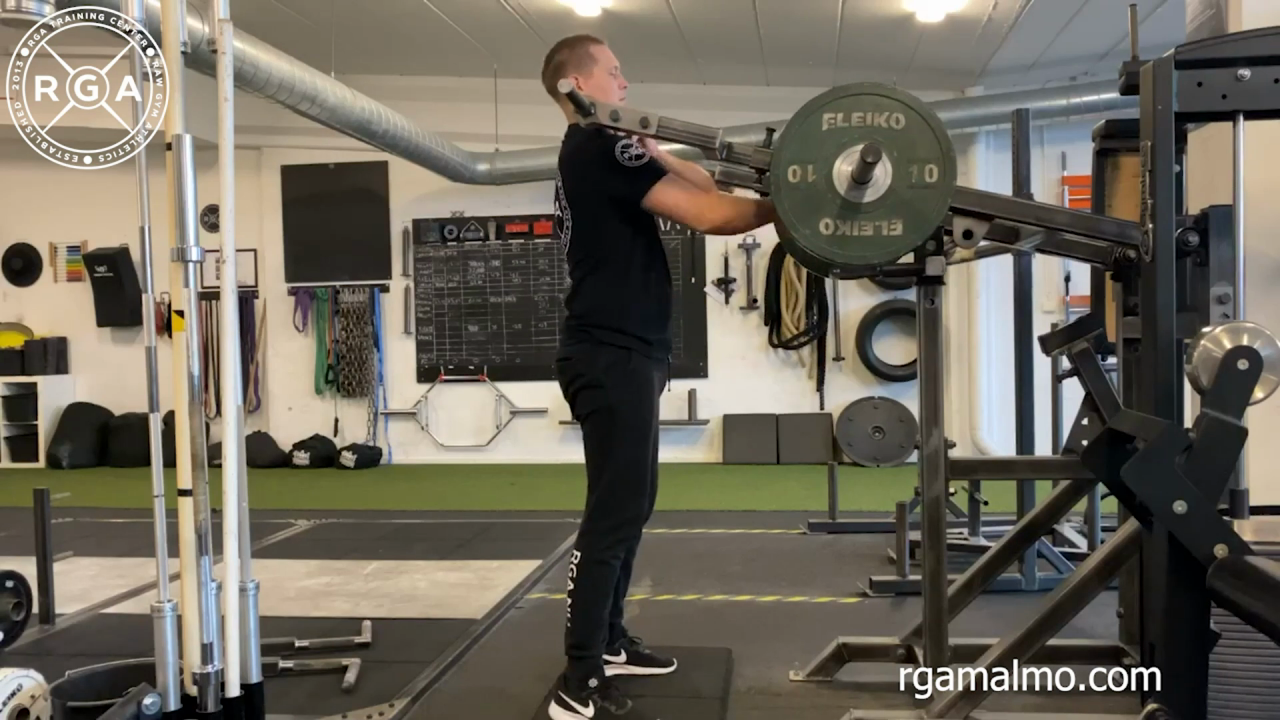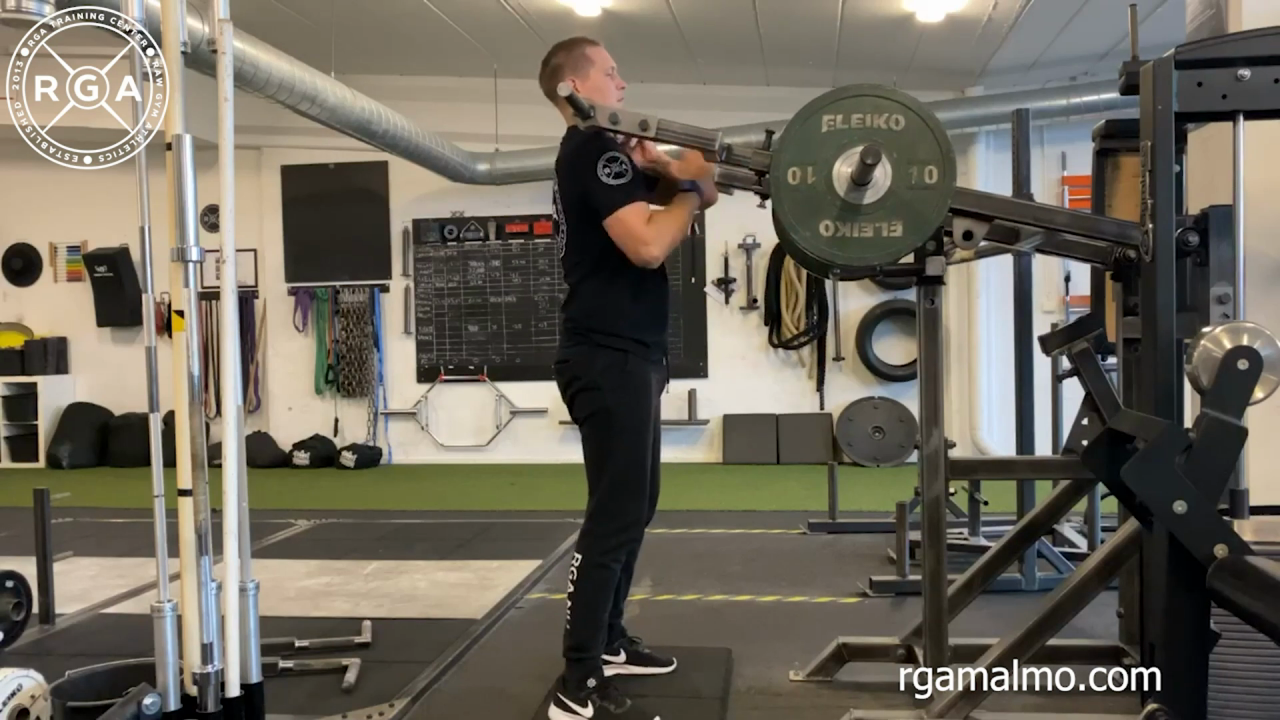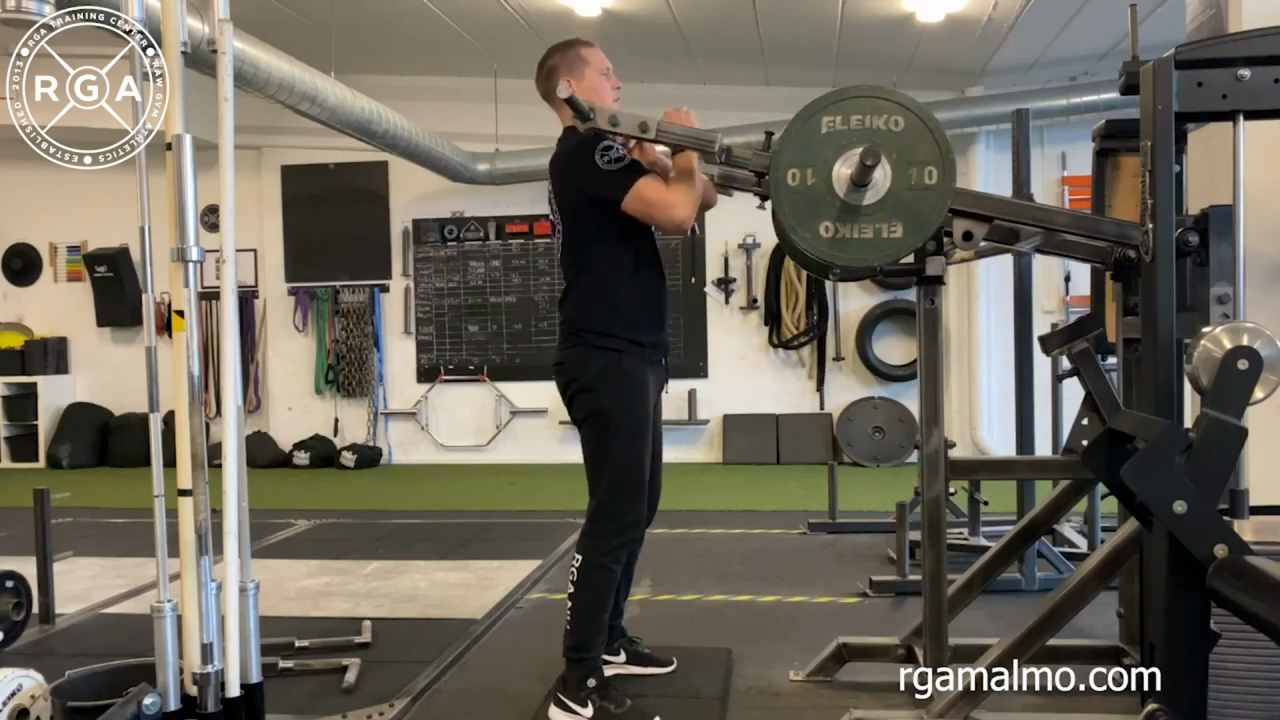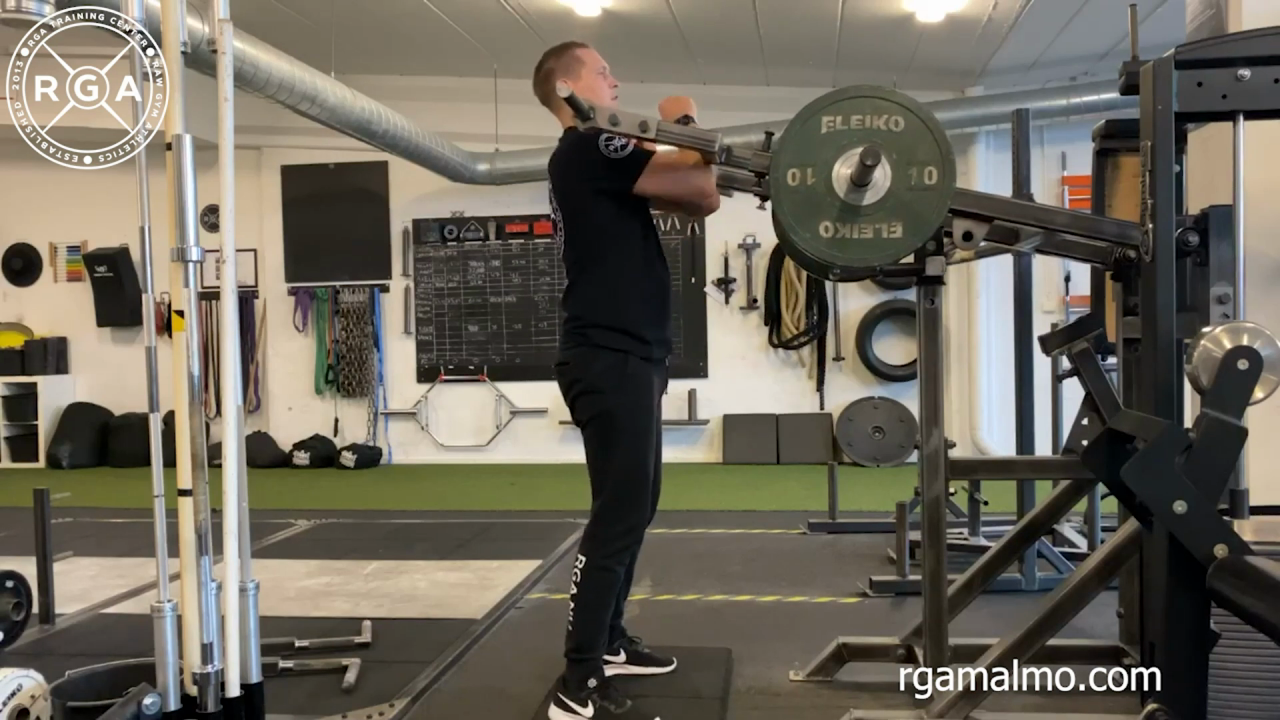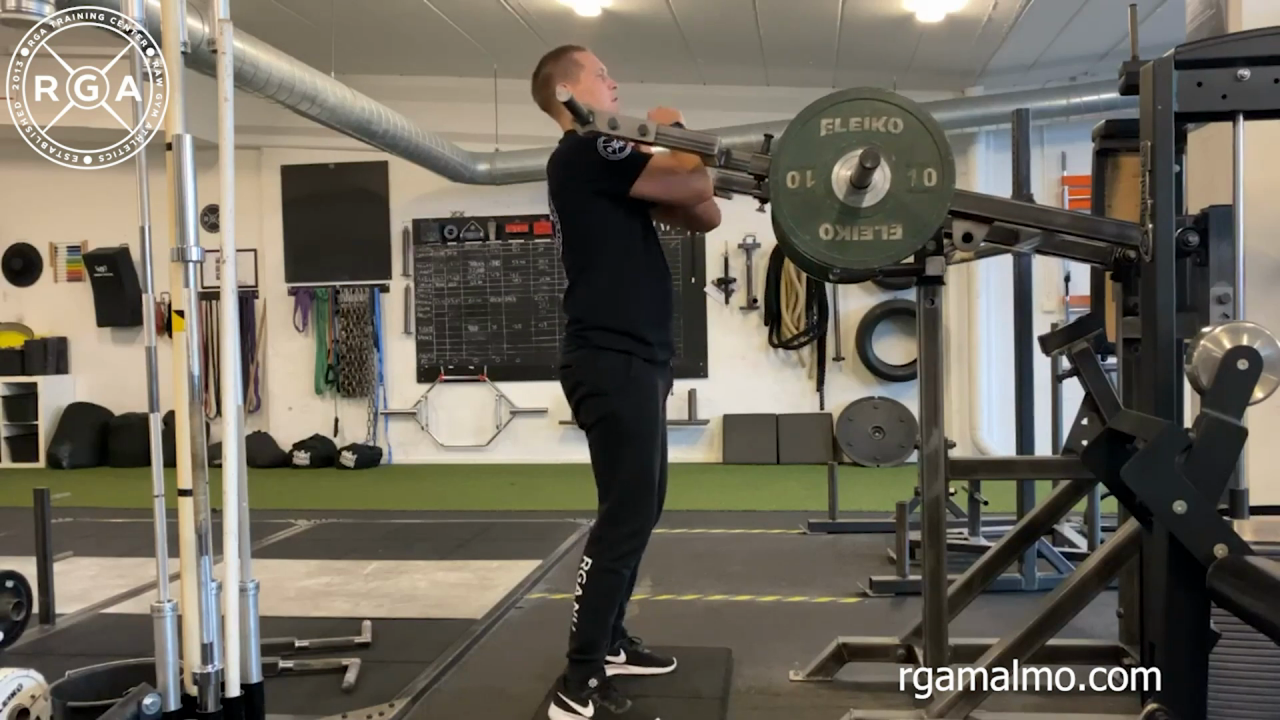
dt=0.2s
person 1, frame 1
left shoulder: (597, 152)
right shoulder: (599, 148)
left elbow: (696, 186)
right elbow: (704, 209)
left wrist: (655, 155)
right wrist: (779, 207)
left hip: (623, 353)
right hip: (610, 357)
left knee: (629, 506)
right knee: (615, 512)
left ankle: (608, 642)
person 1, frame 2
left shoulder: (607, 152)
right shoulder: (593, 154)
left elbow: (706, 195)
right elbow: (650, 246)
left wrist: (661, 167)
right wrist: (683, 183)
left hip: (626, 357)
right hip: (608, 360)
left knee: (633, 508)
right knee: (614, 515)
left ankle: (607, 642)
person 1, frame 3
left shoulder: (603, 157)
right shoulder: (586, 153)
left elbow: (701, 195)
right elbow: (680, 212)
left wrist: (662, 158)
right wrist: (682, 150)
left hip: (627, 357)
right hip: (605, 361)
left knee: (634, 509)
right knee: (615, 516)
left ankle: (607, 643)
person 1, frame 4
left shoulder: (605, 159)
right shoulder: (588, 151)
left elbow: (703, 199)
right elbow: (701, 185)
left wrist: (667, 145)
right wrist: (684, 125)
left hip: (628, 356)
right hip: (608, 360)
left knee: (632, 508)
right knee: (619, 515)
left ankle: (607, 641)
person 1, frame 5
left shoulder: (606, 163)
right shoulder: (585, 155)
left elbow: (705, 215)
right elbow: (697, 189)
left wrist: (665, 149)
right wrist: (673, 134)
left hip: (631, 357)
right hip: (611, 362)
left knee: (637, 509)
right knee: (625, 516)
left ankle: (608, 641)
